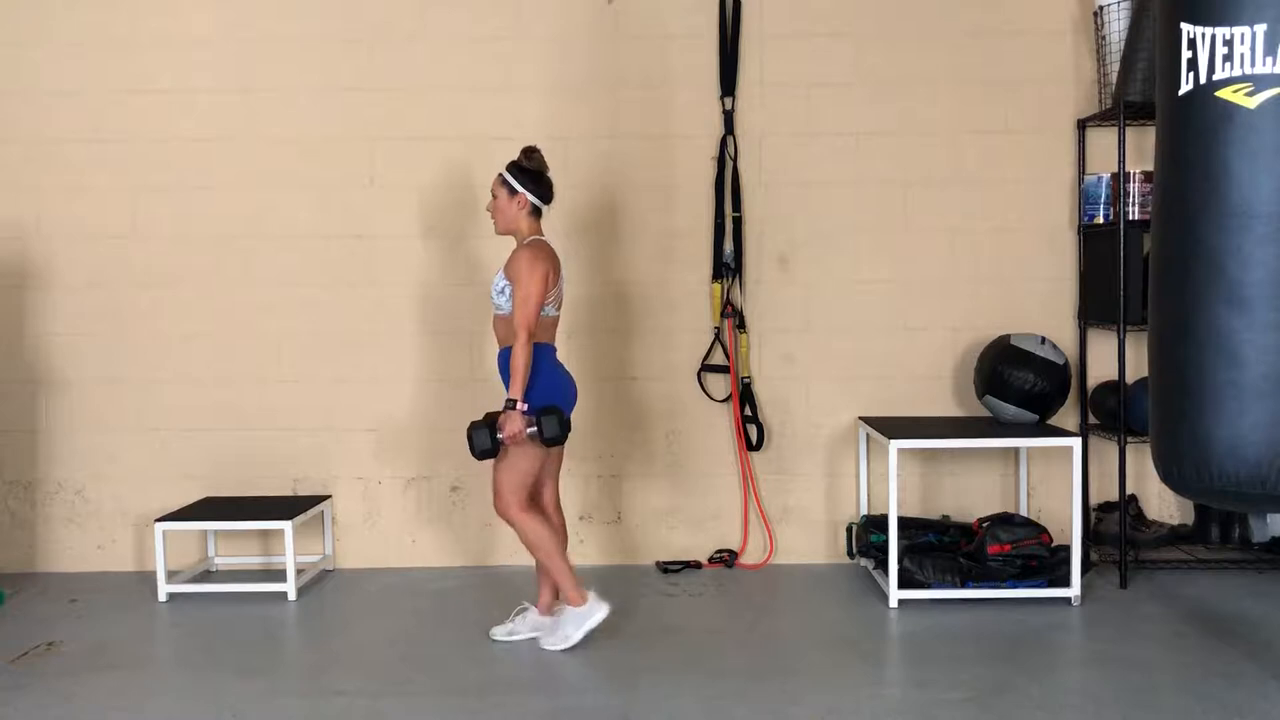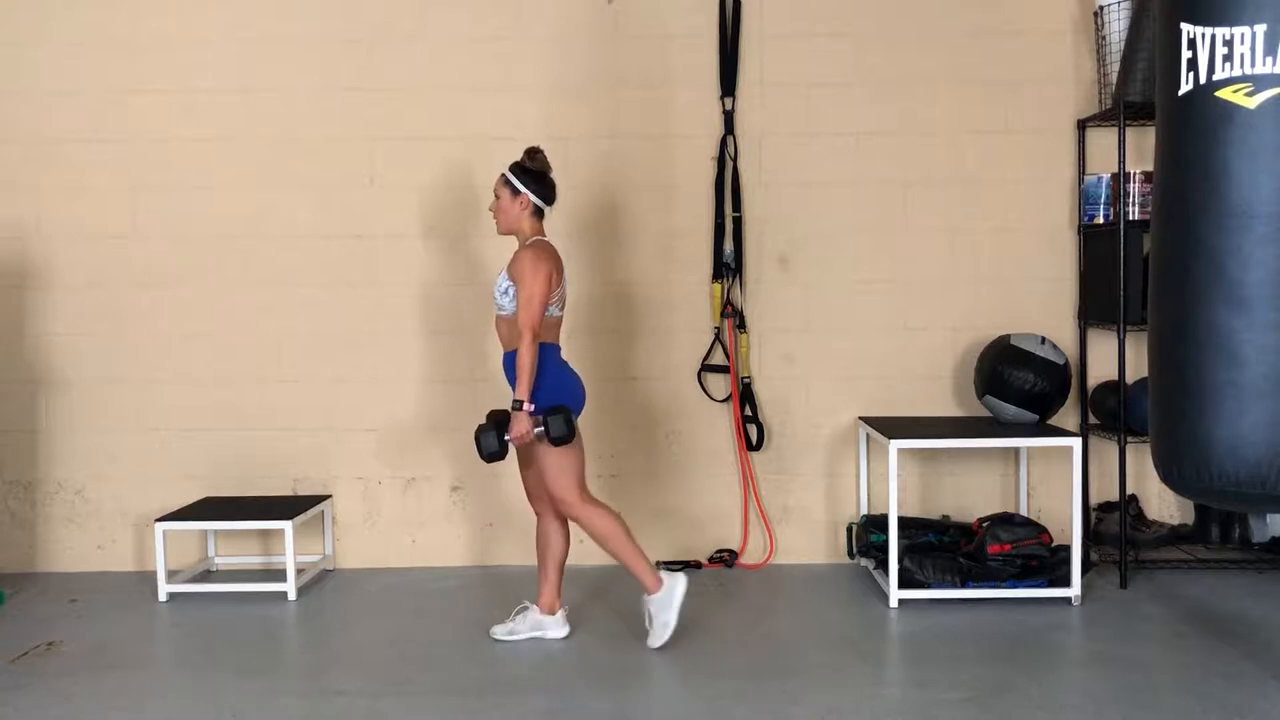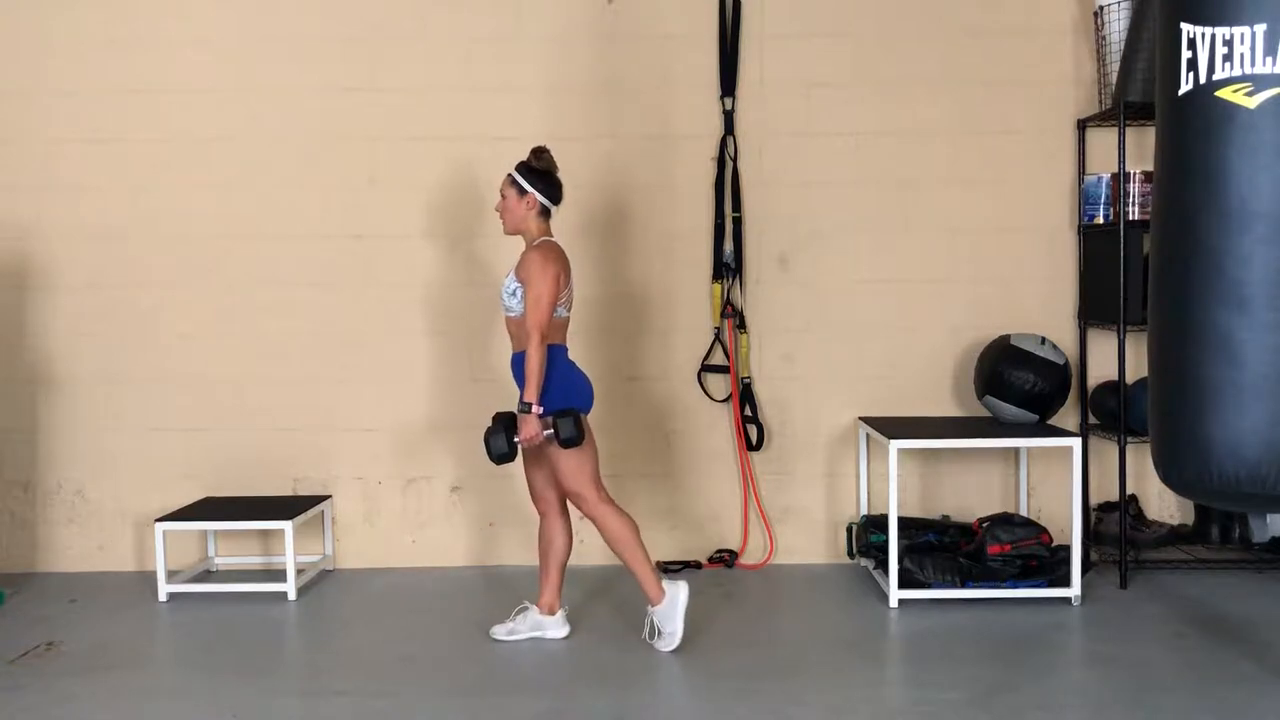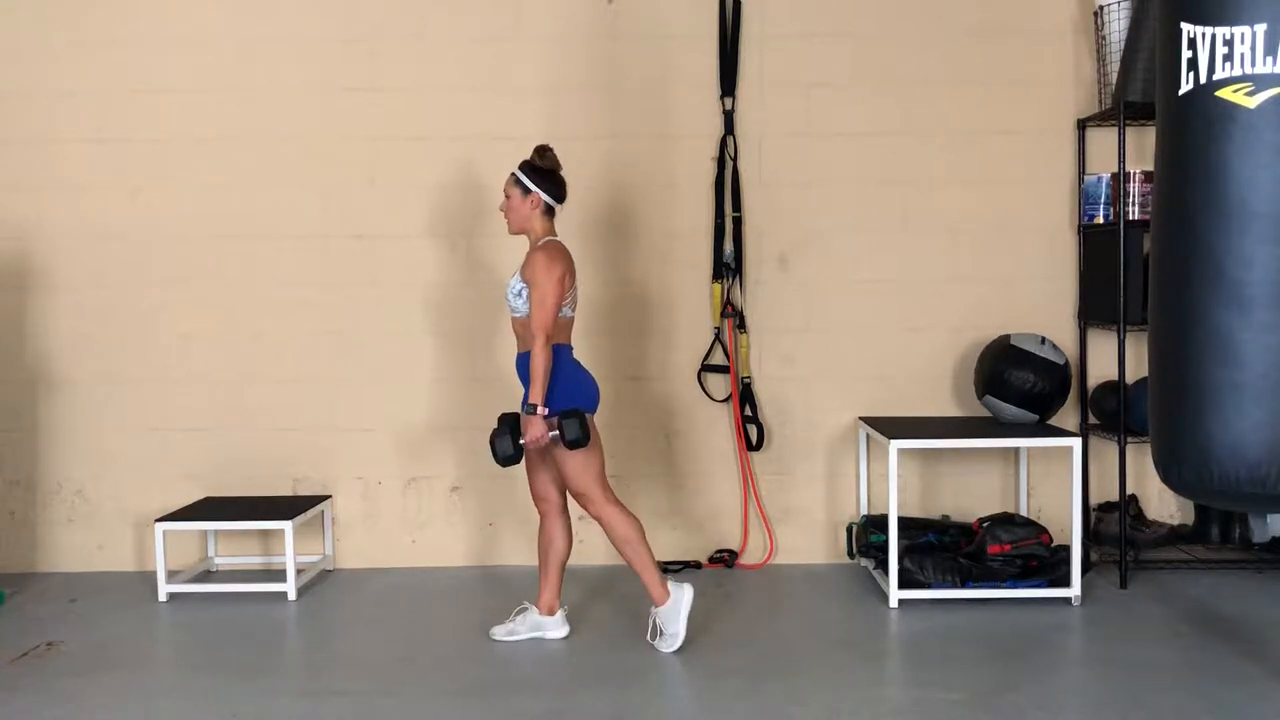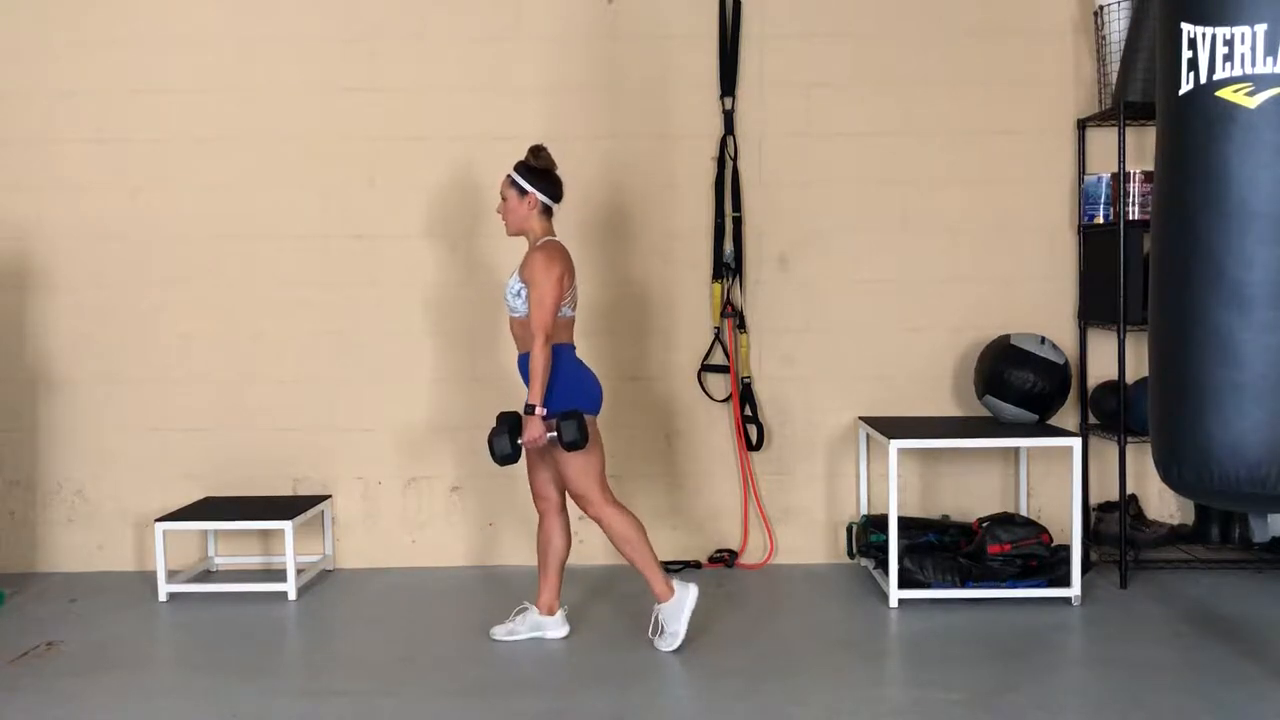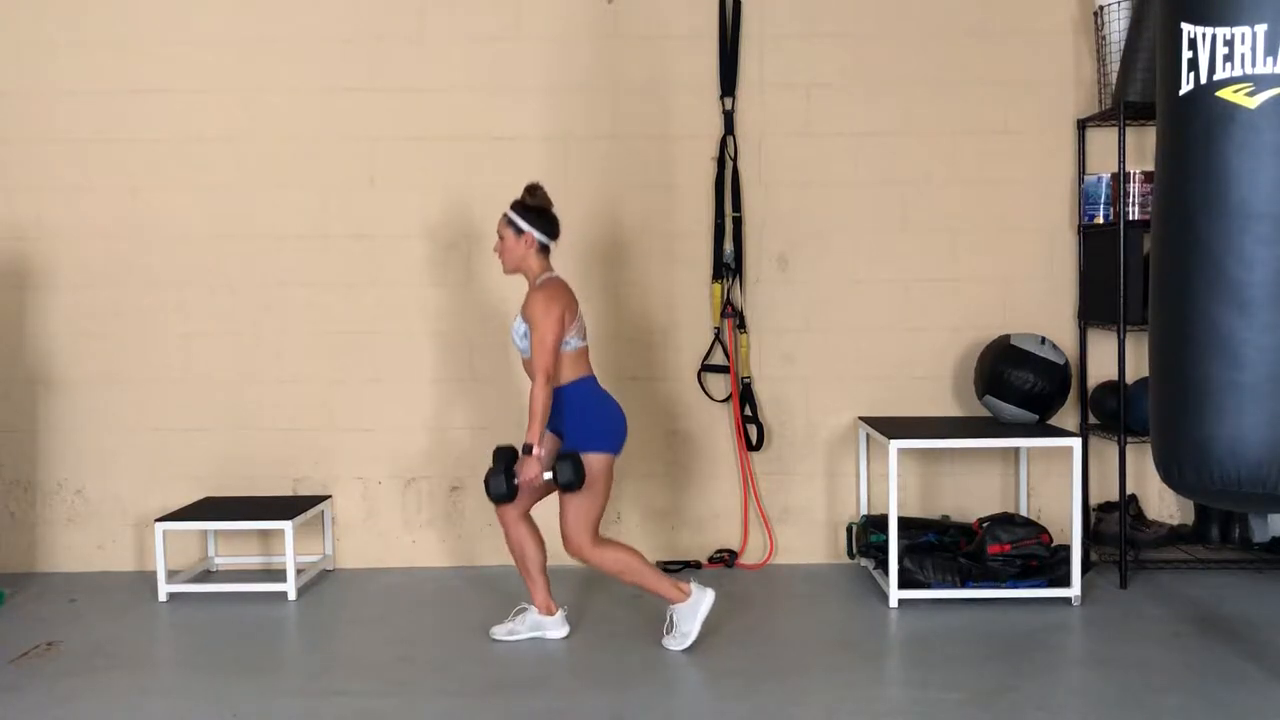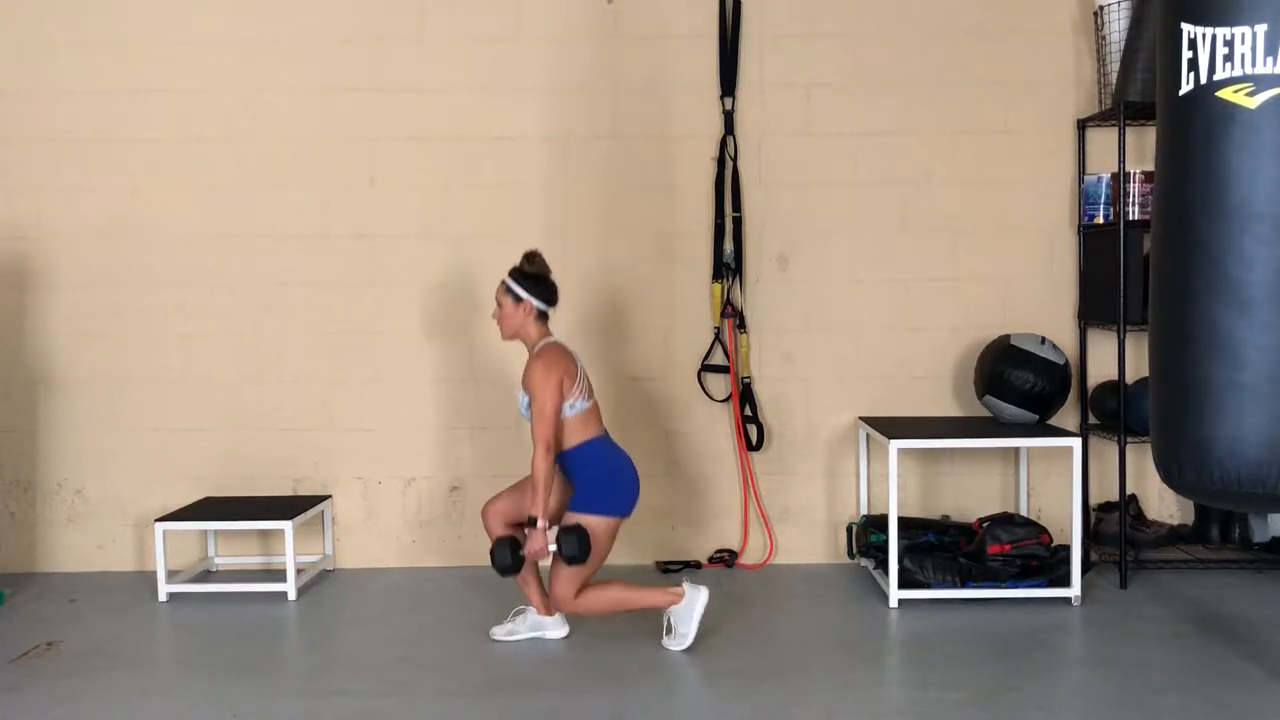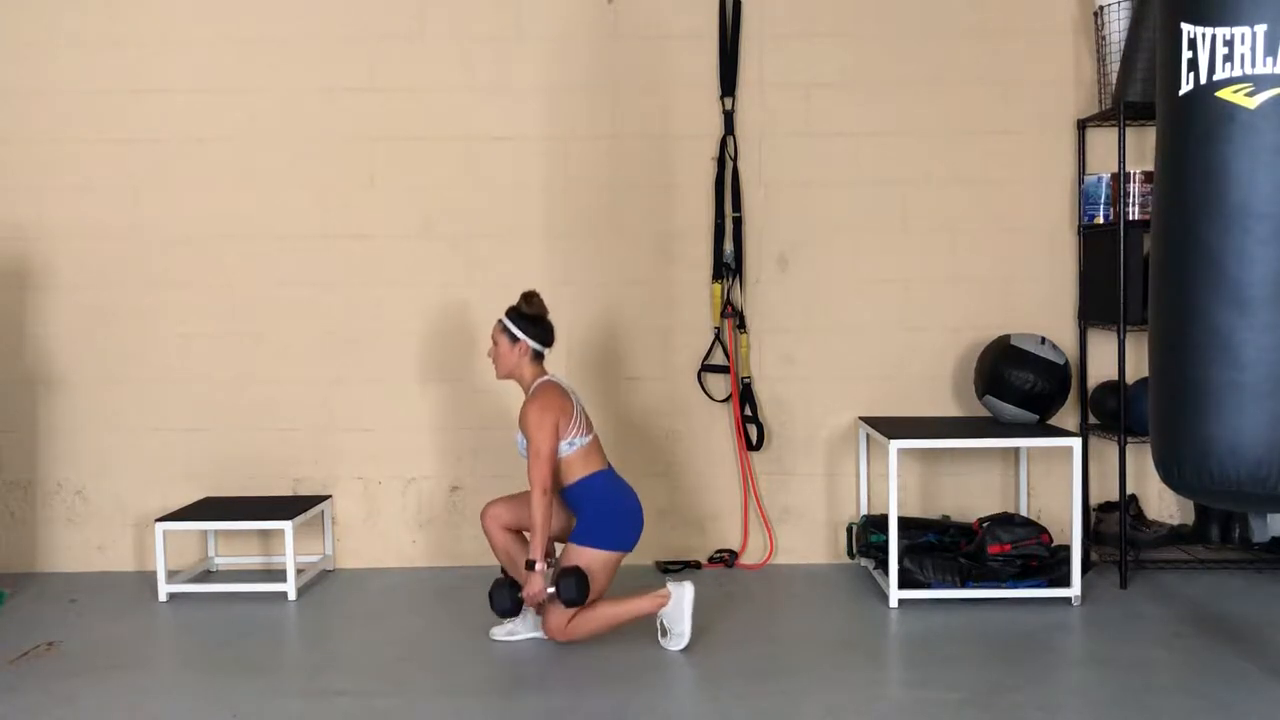
dt=0.3s
person 1, frame 1
left shoulder: (529, 255)
right shoulder: (538, 254)
left elbow: (524, 336)
left wrist: (517, 405)
left hip: (539, 385)
right hip: (541, 384)
left knee: (513, 505)
right knee: (541, 503)
left ankle: (579, 601)
right ankle: (548, 610)
person 1, frame 2
left shoulder: (531, 255)
right shoulder: (538, 254)
left elbow: (527, 336)
left wrist: (522, 406)
right wrist: (526, 402)
left hip: (545, 386)
right hip: (544, 385)
left knee: (571, 501)
right knee: (545, 505)
left ankle: (657, 585)
right ankle: (547, 611)
person 1, frame 3
left shoulder: (538, 256)
right shoulder: (543, 254)
left elbow: (536, 337)
left wrist: (530, 408)
right wrist: (532, 404)
left hip: (552, 387)
right hip: (547, 387)
left knee: (589, 498)
right knee: (548, 504)
left ankle: (661, 595)
right ankle: (548, 612)
person 1, frame 4
left shoulder: (544, 256)
right shoulder: (547, 254)
left elbow: (542, 338)
left wrist: (535, 409)
right wrist: (536, 406)
left hip: (558, 387)
right hip: (551, 386)
left knee: (596, 499)
right knee: (548, 503)
left ankle: (665, 597)
right ankle: (547, 612)
person 1, frame 5
left shoulder: (543, 256)
right shoulder: (545, 254)
left elbow: (540, 337)
left wrist: (534, 409)
right wrist: (538, 406)
left hip: (562, 387)
right hip: (555, 388)
left knee: (594, 499)
right knee: (548, 500)
left ankle: (670, 596)
right ankle: (546, 612)
person 1, frame 6
left shoulder: (544, 294)
right shoulder: (547, 290)
left elbow: (543, 377)
left wrist: (533, 449)
right wrist: (539, 443)
left hip: (587, 419)
right hip: (571, 418)
left knee: (581, 542)
right knee: (509, 505)
left ankle: (685, 597)
right ankle: (545, 613)
person 1, frame 7
left shoulder: (543, 364)
right shoulder: (551, 353)
left elbow: (544, 448)
left wrist: (539, 522)
right wrist: (541, 511)
left hip: (601, 479)
right hip: (587, 472)
left knee: (566, 596)
right knee: (495, 513)
left ankle: (680, 598)
right ankle: (542, 613)
person 1, frame 8
left shoulder: (539, 405)
right shoulder: (550, 391)
left elbow: (542, 491)
right elbow: (551, 486)
left wrist: (535, 567)
right wrist: (543, 542)
left hip: (606, 512)
right hip: (591, 502)
left knee: (560, 627)
right knee: (494, 516)
left ankle: (667, 599)
right ankle: (539, 611)
